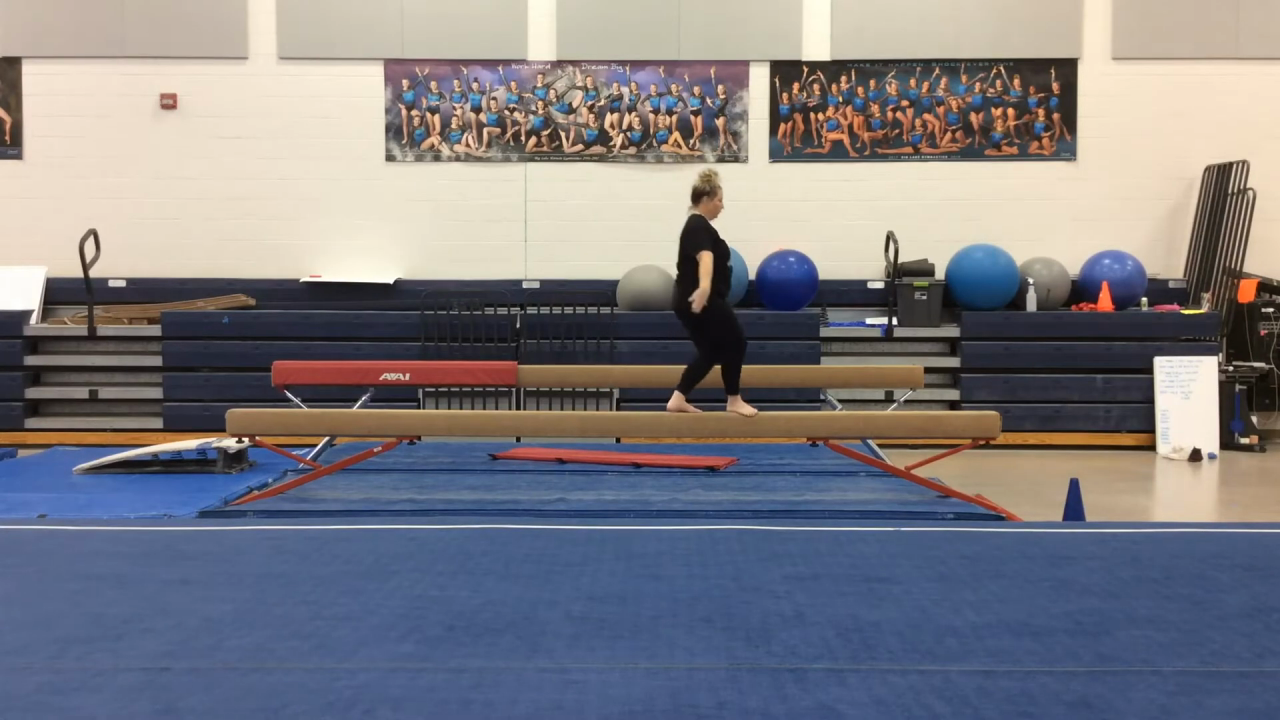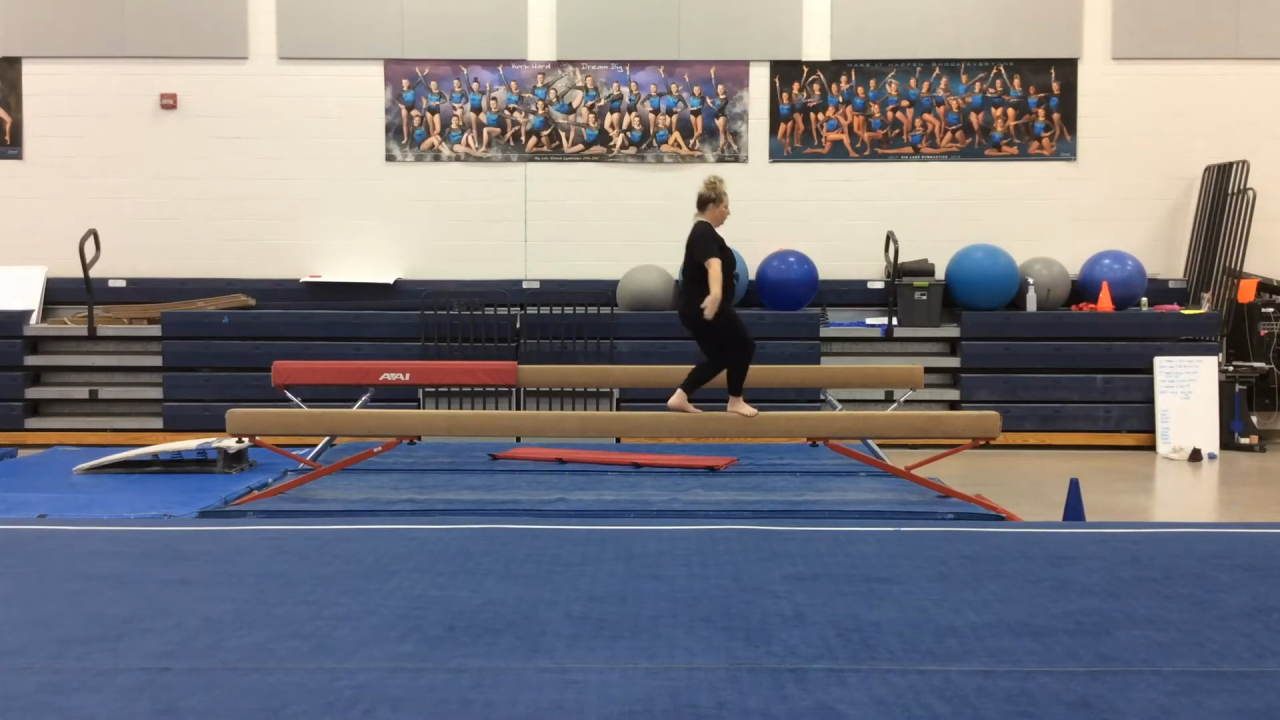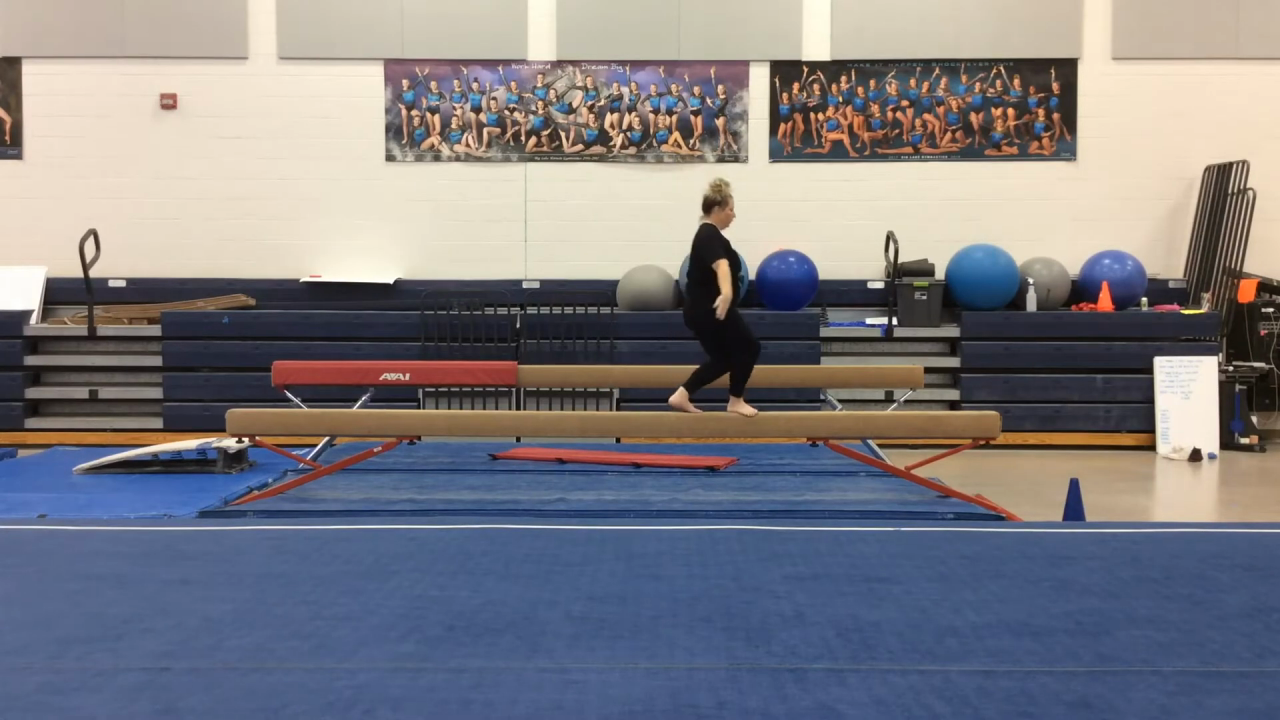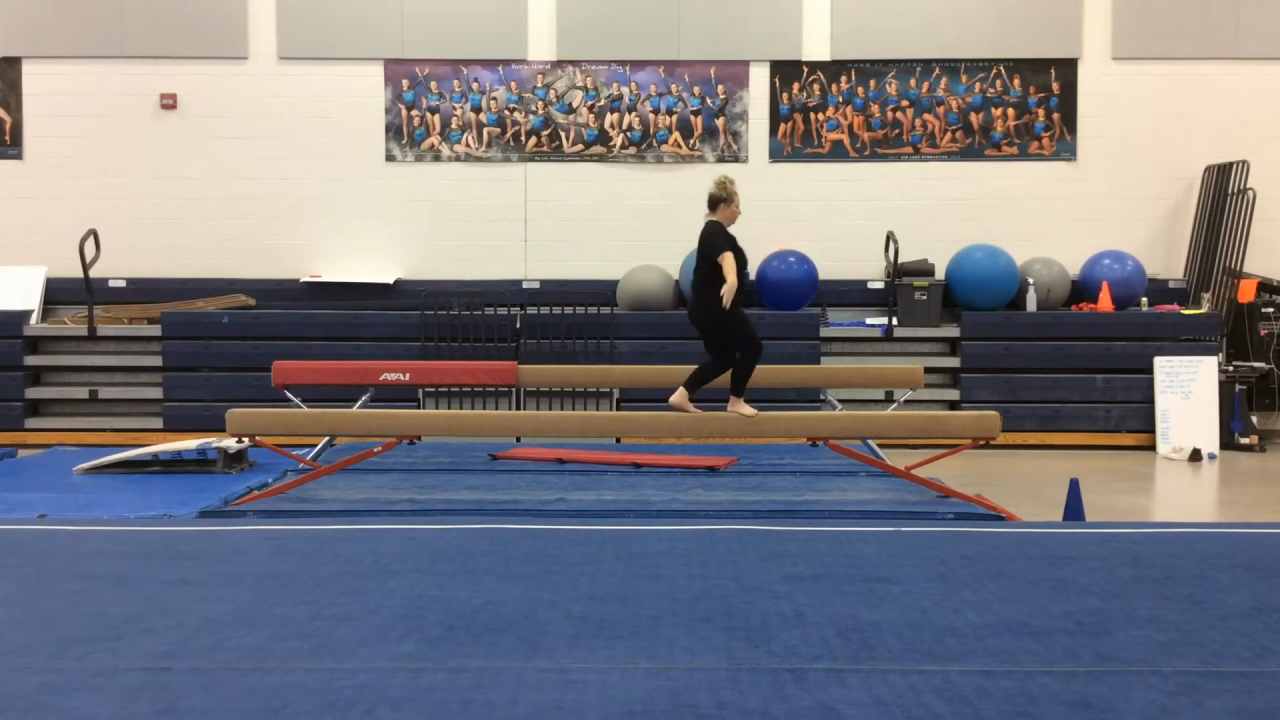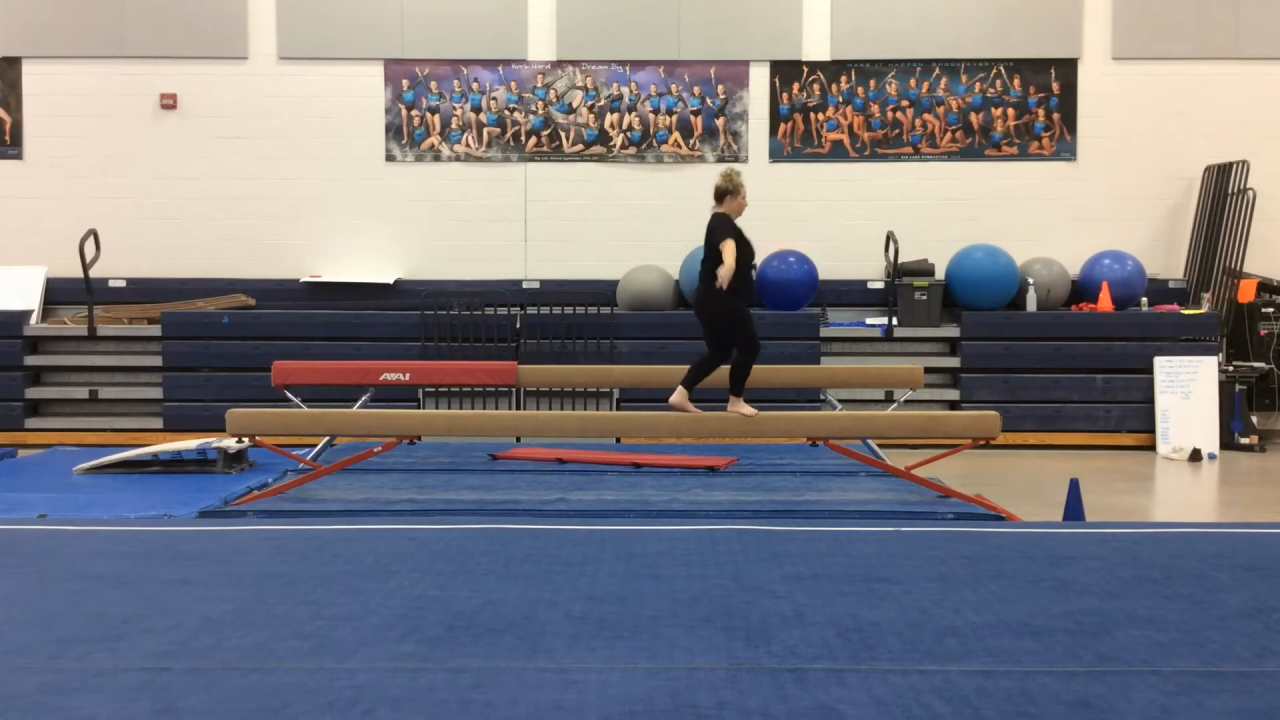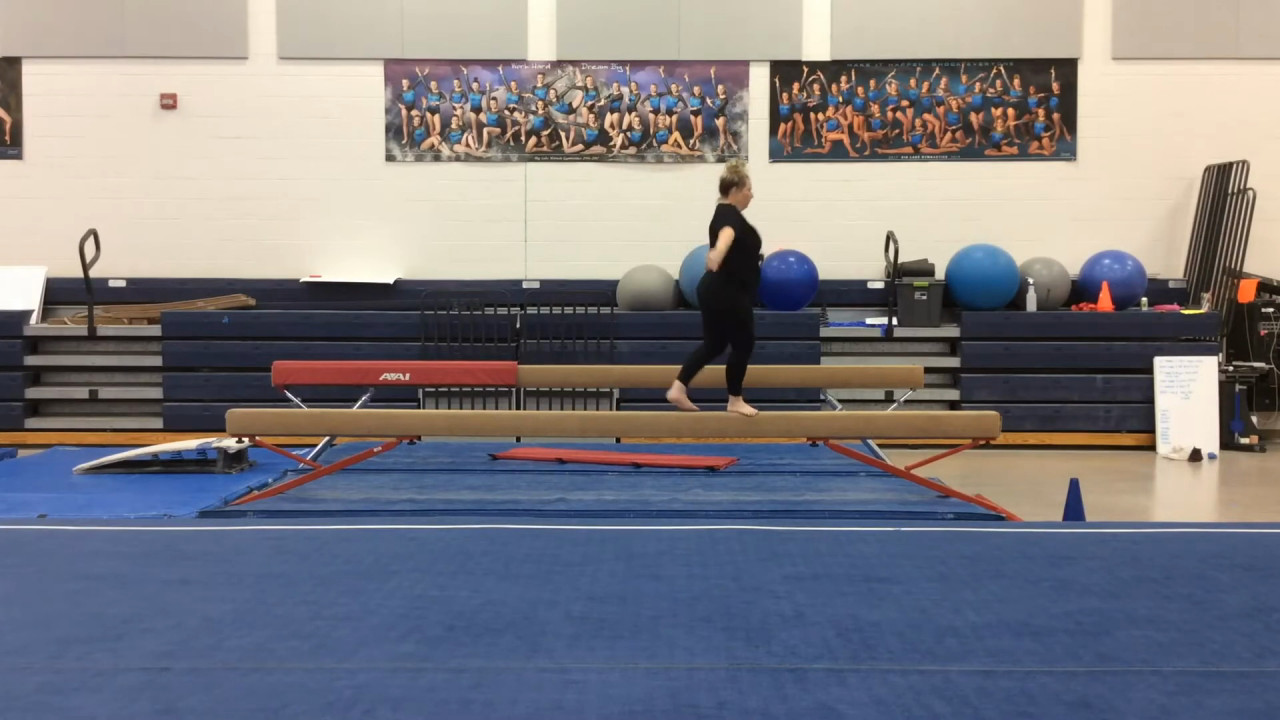
dt=0.1s
person 1, frame 1
left shoulder: (697, 226)
right shoulder: (699, 227)
right elbow: (705, 258)
right wrist: (705, 287)
left hip: (692, 301)
right hip: (702, 301)
left knee: (710, 353)
right knee: (735, 343)
left ankle: (678, 399)
right ankle: (734, 401)
person 1, frame 2
left shoulder: (703, 232)
right shoulder: (705, 234)
right elbow: (712, 264)
right wrist: (715, 294)
left hip: (696, 307)
right hip: (706, 308)
left knee: (718, 357)
right knee: (744, 347)
left ankle: (680, 398)
right ankle: (735, 401)
person 1, frame 3
left shoulder: (708, 235)
right shoulder: (710, 237)
right elbow: (721, 265)
right wrist: (726, 292)
left hip: (700, 310)
right hip: (710, 311)
left knee: (722, 359)
right knee: (750, 348)
left ankle: (681, 396)
right ankle: (736, 401)
person 1, frame 4
left shoulder: (713, 231)
right shoulder: (716, 233)
right elbow: (726, 260)
right wrist: (732, 283)
left hip: (706, 307)
right hip: (714, 308)
left knee: (722, 358)
right knee: (752, 348)
left ankle: (681, 395)
right ankle: (736, 401)
person 1, frame 5
left shoulder: (720, 223)
right shoulder: (723, 223)
right elbow: (728, 245)
right wrist: (728, 266)
left hip: (711, 300)
right hip: (720, 302)
left knee: (718, 353)
right knee: (749, 347)
left ankle: (681, 395)
right ankle: (735, 401)
person 1, frame 6
left shoulder: (725, 215)
right shoulder: (729, 215)
right elbow: (726, 235)
right wrist: (718, 254)
left hip: (717, 291)
right hip: (727, 294)
left knee: (713, 345)
right knee: (743, 346)
left ankle: (678, 389)
right ankle: (735, 401)
